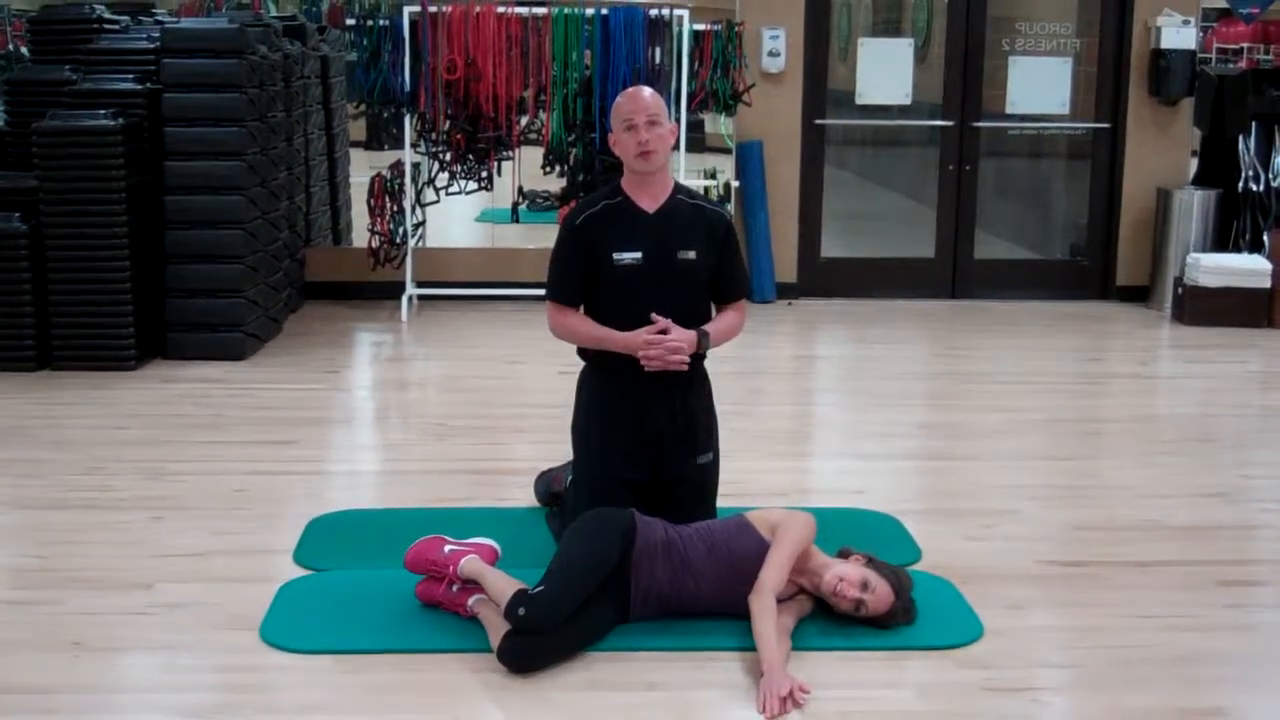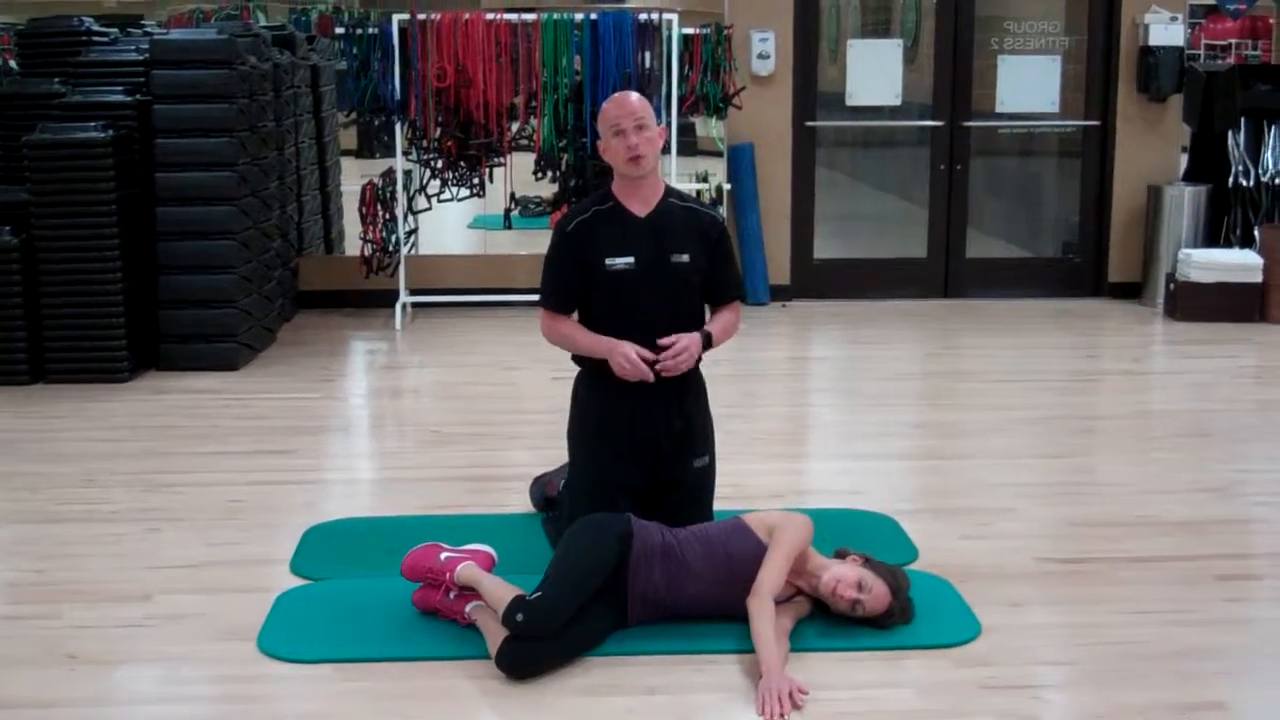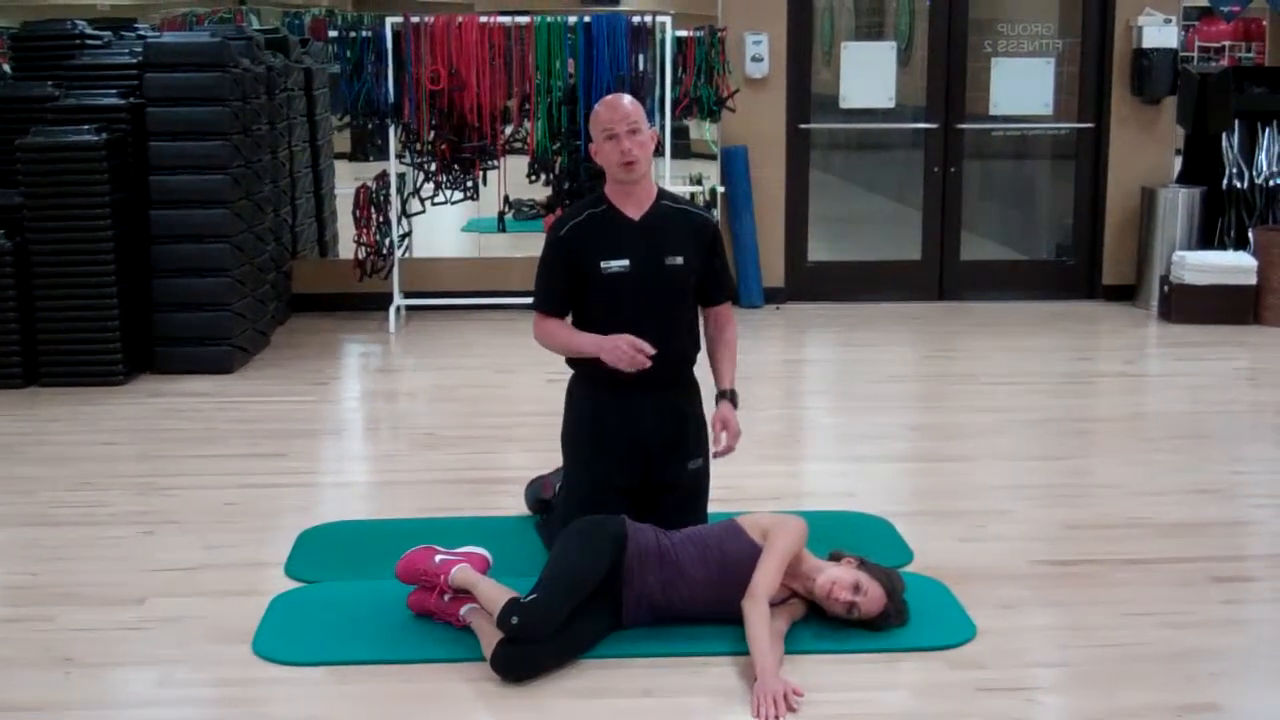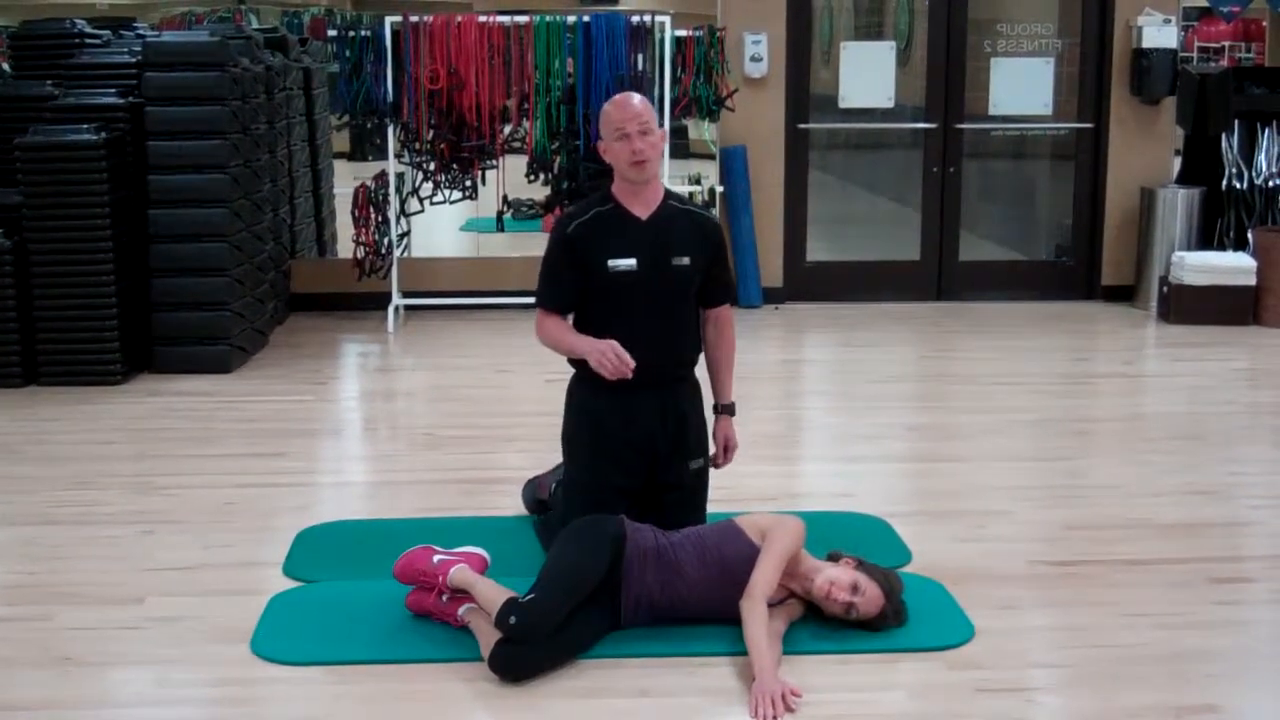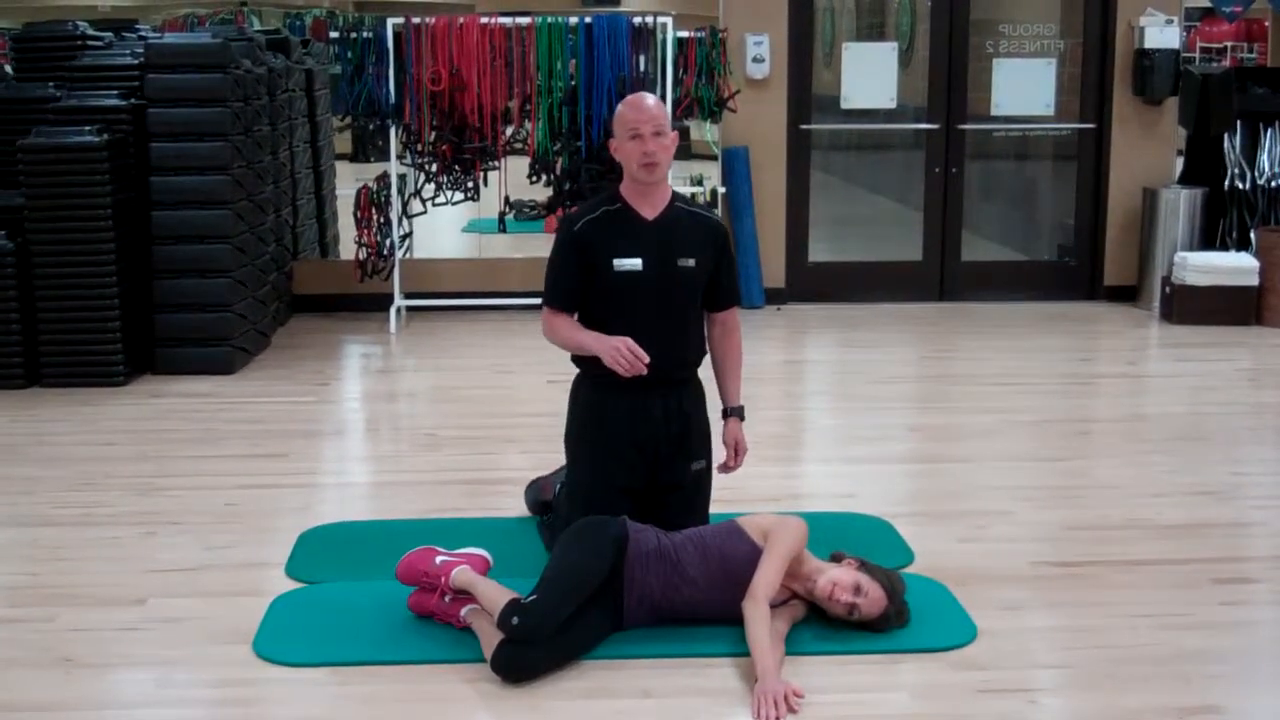
dt=0.4s
person 1, frame 1
left shoulder: (800, 603)
right shoulder: (801, 525)
left elbow: (776, 624)
right elbow: (760, 594)
left wrist: (773, 671)
right wrist: (774, 670)
left hip: (627, 602)
right hip: (619, 537)
left knee: (521, 654)
right knee: (537, 613)
left ankle: (470, 596)
right ankle: (464, 561)
person 1, frame 2
left shoulder: (798, 605)
right shoulder: (797, 527)
left elbow: (774, 626)
right elbow: (759, 597)
left wrist: (772, 674)
right wrist: (773, 672)
left hip: (625, 609)
right hip: (617, 543)
right knee: (536, 620)
left ankle: (468, 604)
right ankle: (462, 566)
person 1, frame 3
left shoulder: (793, 606)
right shoulder: (791, 529)
left elbow: (768, 627)
right elbow: (754, 599)
left wrist: (767, 676)
right wrist: (767, 674)
left hip: (620, 610)
right hip: (611, 546)
right knee: (530, 622)
left ankle: (462, 605)
right ankle: (456, 568)
person 1, frame 4
left shoulder: (791, 608)
right shoulder: (790, 530)
left elbow: (766, 628)
right elbow: (752, 600)
left wrist: (766, 676)
right wrist: (765, 676)
left hip: (618, 611)
right hip: (610, 545)
left knee: (512, 663)
right knee: (528, 623)
left ankle: (462, 606)
right ankle: (454, 570)
person 1, frame 5
left shoulder: (793, 609)
right shoulder: (792, 531)
left elbow: (769, 629)
right elbow: (753, 601)
left wrist: (769, 677)
right wrist: (767, 676)
left hip: (621, 612)
right hip: (612, 549)
right knee: (531, 624)
left ankle: (464, 607)
right ankle: (457, 571)
person 2, frame 1
left shoulder: (710, 220)
right shoulder: (586, 221)
left elbow: (734, 312)
right elbow: (560, 318)
left wrist: (696, 339)
right wrist: (628, 342)
left hip: (686, 396)
right hip: (609, 395)
right ankle: (565, 489)
person 2, frame 2
left shoulder: (703, 223)
right shoulder: (578, 227)
left elbow: (729, 310)
right elbow: (553, 322)
left wrist: (702, 339)
right wrist: (611, 349)
left hip: (683, 401)
right hip: (605, 402)
right ankle: (563, 492)
person 2, frame 3
left shoulder: (696, 224)
right shoulder: (571, 232)
left elbow: (719, 315)
right elbow: (545, 324)
left wrist: (726, 397)
right wrist: (602, 344)
left hip: (677, 404)
right hip: (599, 405)
right ankle: (558, 493)
person 2, frame 4
left shoulder: (700, 227)
right shoulder: (577, 229)
left elbow: (717, 320)
right elbow: (548, 323)
left wrist: (724, 409)
right wrist: (591, 348)
left hip: (678, 403)
right hip: (601, 406)
right ankle: (556, 492)
person 2, frame 5
left shoulder: (707, 230)
right shoulder: (584, 228)
left elbow: (723, 324)
right elbow: (554, 321)
left wrist: (733, 412)
right wrist: (600, 343)
left hip: (682, 404)
right hip: (604, 405)
right ankle: (556, 493)
